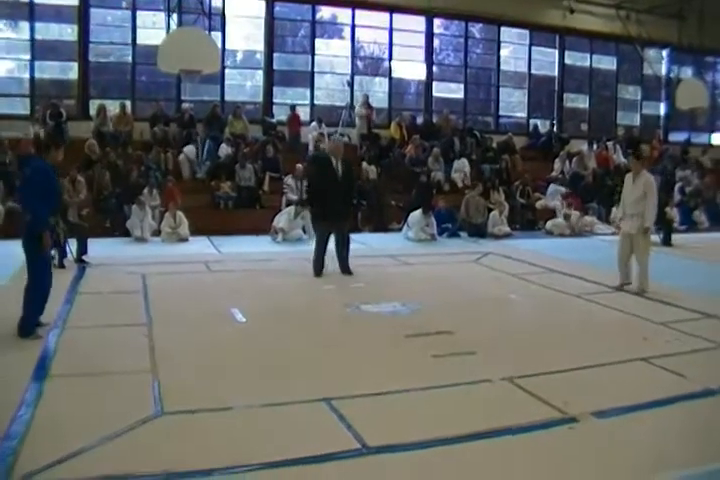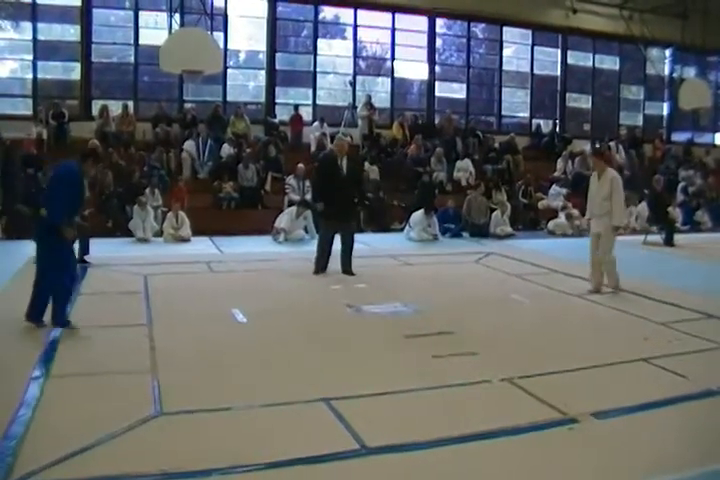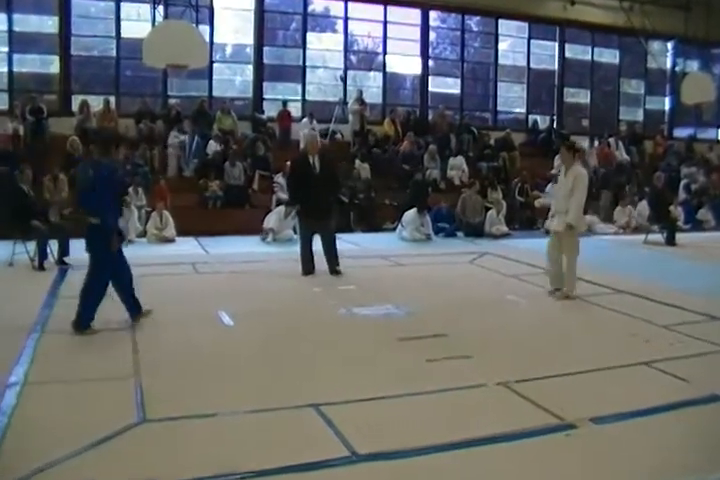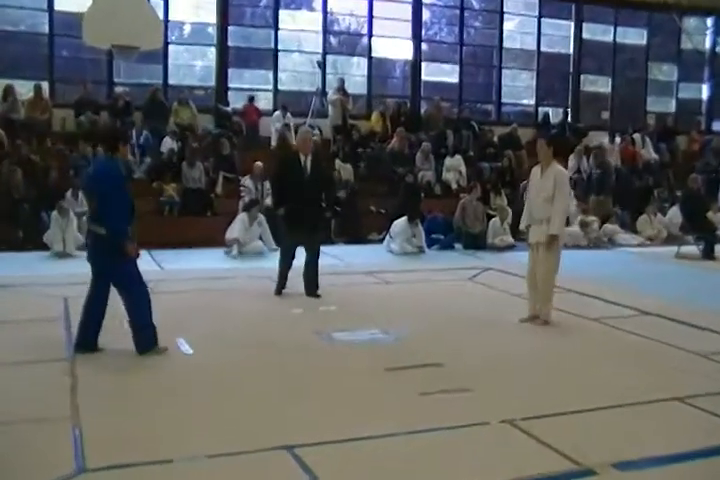
dt=0.7s
person 1, frame 1
left shoulder: (37, 167)
right shoulder: (41, 169)
right elbow: (36, 203)
right wrist: (44, 231)
left hip: (39, 228)
right hip: (38, 231)
left knee: (41, 278)
right knee: (39, 279)
left ankle: (31, 319)
right ankle: (26, 327)
person 1, frame 2
left shoulder: (67, 169)
right shoulder: (72, 173)
right elbow: (58, 201)
left wrist: (67, 225)
right wrist: (64, 226)
left hip: (48, 225)
right hip: (54, 228)
left knee: (47, 272)
right knee: (65, 273)
left ankle: (34, 315)
right ankle: (59, 318)
person 1, frame 3
left shoulder: (95, 167)
right shoulder: (106, 171)
right elbow: (106, 206)
right wrist: (112, 235)
left hip: (98, 227)
right hip: (103, 230)
left knee: (121, 271)
right knee: (98, 276)
left ankle: (134, 310)
right ankle: (81, 323)
person 1, frame 4
left shoulder: (100, 168)
right shoulder: (112, 171)
right elbow: (114, 211)
right wrist: (126, 241)
left hip: (98, 237)
right hip: (111, 240)
left knee: (99, 289)
right knee: (136, 291)
left ankle: (85, 341)
right ankle: (147, 343)
person 2, frame 1
left shoulder: (648, 179)
right shoulder: (628, 177)
left elbow: (652, 203)
left wrist: (648, 224)
right wrist: (621, 217)
left hip: (640, 222)
right hip: (627, 220)
left knee: (641, 256)
right knee: (622, 254)
left ankle: (642, 285)
right ankle: (624, 279)
person 2, frame 2
left shoulder: (613, 177)
right shoulder: (594, 176)
left elbow: (618, 201)
left wrist: (617, 222)
right wrist: (589, 216)
left hip: (608, 221)
right hip: (596, 220)
left knee: (604, 254)
right knee: (594, 255)
left ankle: (614, 281)
right ankle: (596, 284)
person 2, frame 3
left shoulder: (580, 173)
right shoulder: (563, 170)
left elbow: (578, 199)
left wrist: (571, 221)
right wrist: (552, 214)
left hip: (570, 221)
right hip: (558, 218)
left knee: (570, 256)
right knee: (552, 252)
left ankle: (569, 290)
right ankle: (556, 285)
person 2, frame 4
left shoulder: (560, 174)
right shoulder: (535, 171)
left elbow: (561, 205)
left wrist: (554, 232)
right wrist: (526, 225)
left hip: (550, 230)
right hip: (535, 228)
left knee: (545, 274)
right knee: (533, 273)
right ankle: (534, 311)
person 3, frame 1
left shoulder: (347, 165)
right shoulder: (320, 163)
left elbow: (351, 186)
right elbow: (312, 184)
left wrist: (349, 204)
right wrist: (312, 204)
left hip: (342, 209)
right hip: (324, 208)
left knee: (343, 240)
right knee: (321, 241)
left ankle: (345, 266)
right ankle: (318, 268)
person 3, frame 2
left shoulder: (354, 164)
right shoulder: (326, 162)
left elbow: (359, 183)
right elbow: (318, 183)
left wrist: (357, 198)
right wrist: (319, 200)
left hip: (348, 206)
right hip: (329, 206)
left knee: (348, 240)
right knee: (325, 239)
left ankle: (346, 267)
right ankle: (320, 266)
person 3, frame 3
left shoulder: (326, 160)
right shoulder: (298, 162)
left elbow: (335, 180)
right elbow: (291, 183)
left wrist: (333, 197)
right wrist: (295, 202)
left hip: (324, 205)
right hip: (305, 206)
left knee: (329, 237)
right knee: (305, 239)
left ankle: (333, 266)
right ankle: (307, 267)
person 3, frame 4
left shoulder: (320, 163)
right shoulder: (287, 161)
left elbow: (328, 186)
right elbow: (277, 184)
left wrist: (328, 206)
right wrist: (279, 205)
left hip: (314, 214)
right hip: (292, 213)
left knee: (313, 253)
right knee: (287, 252)
left ankle: (311, 288)
right ankle: (280, 284)
